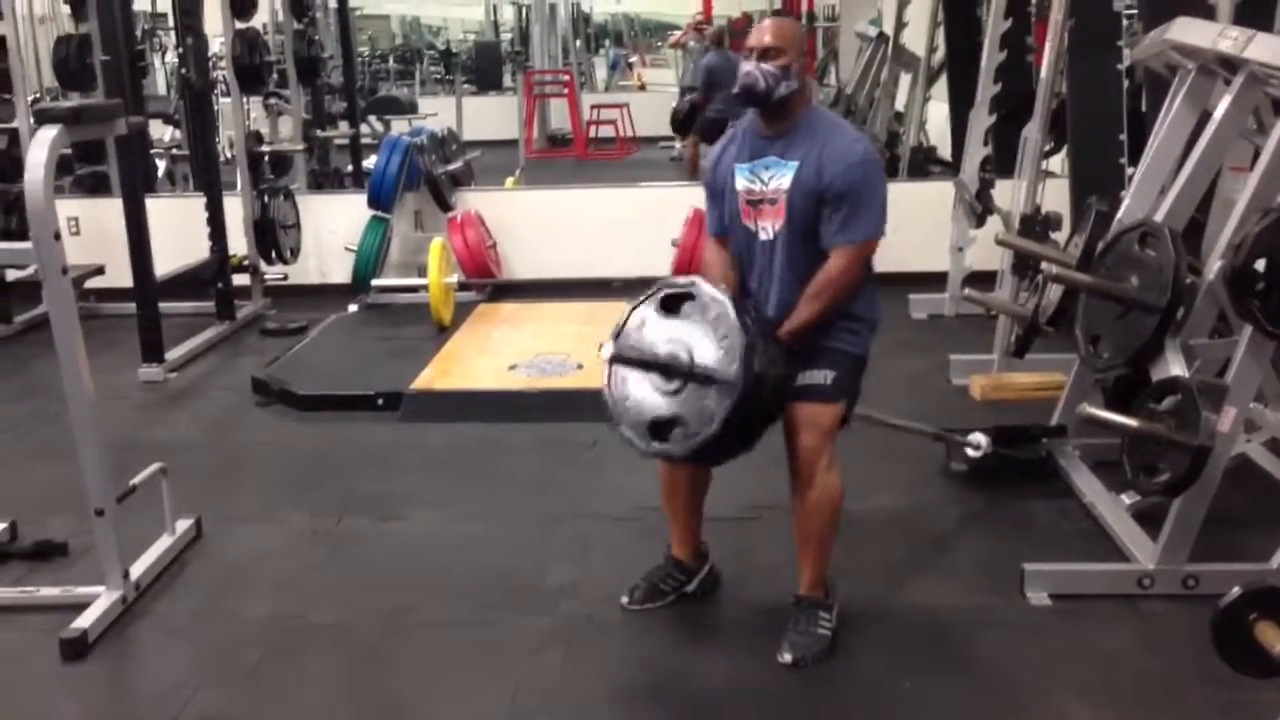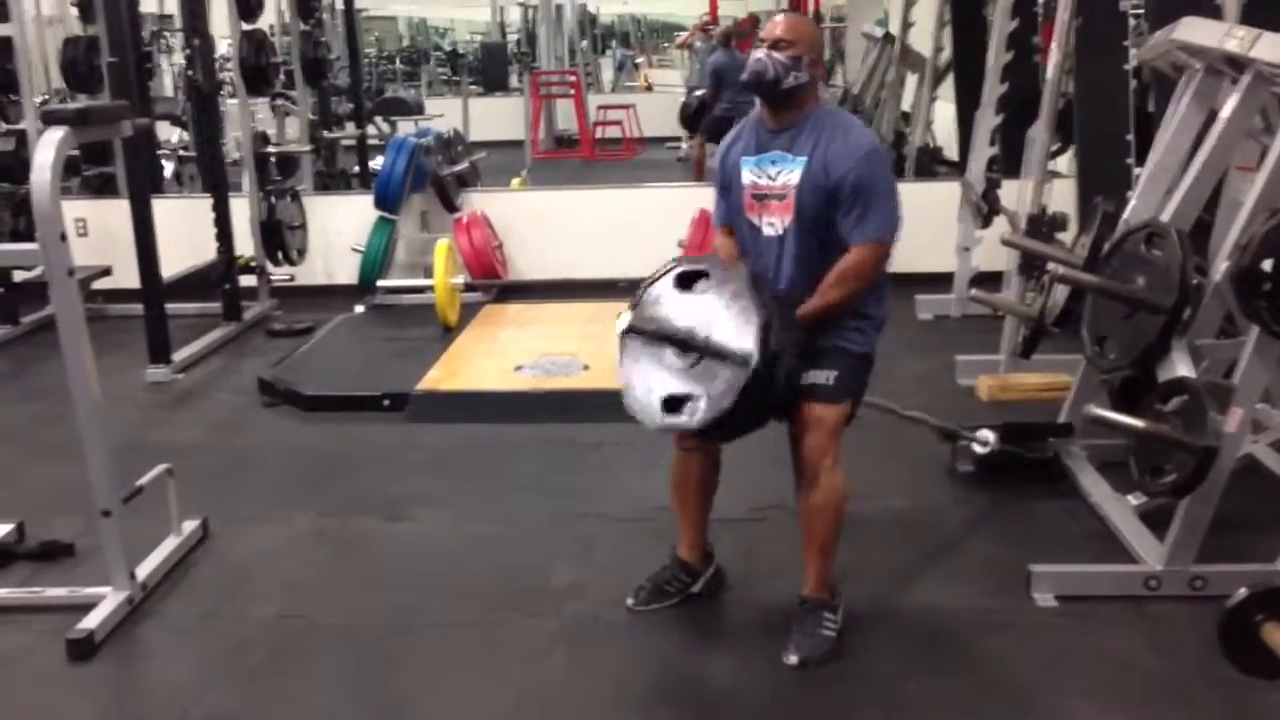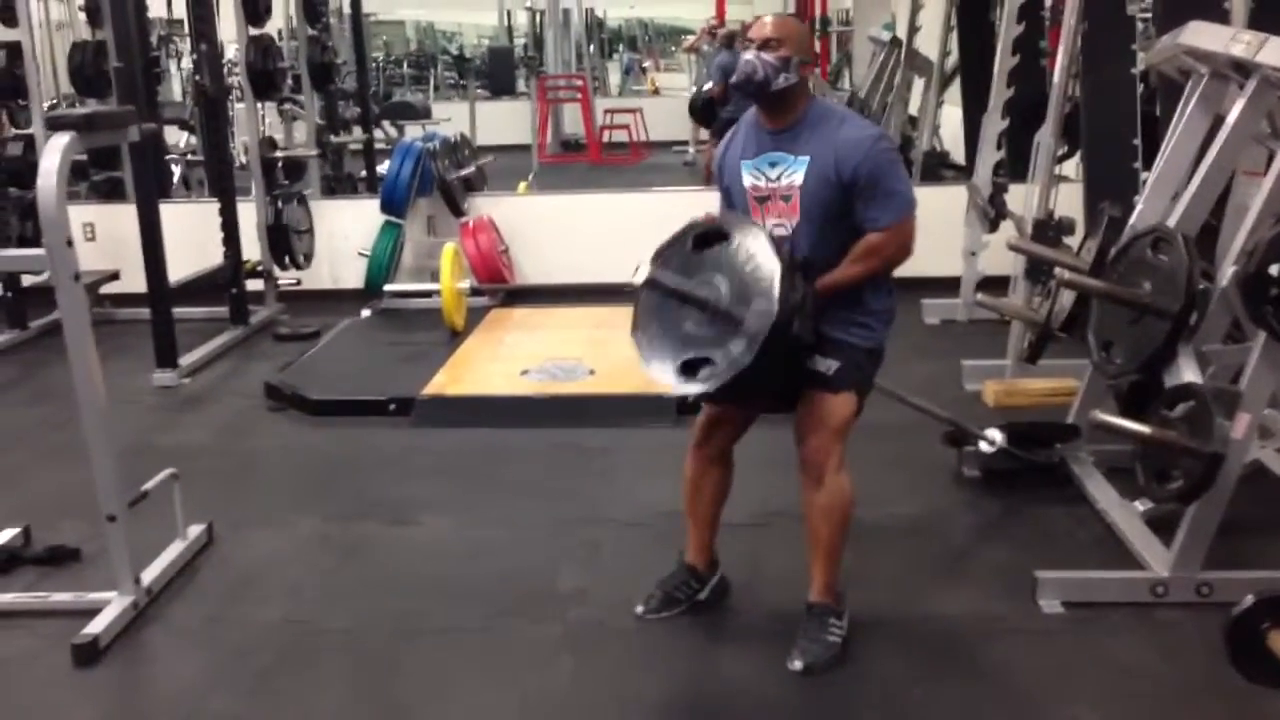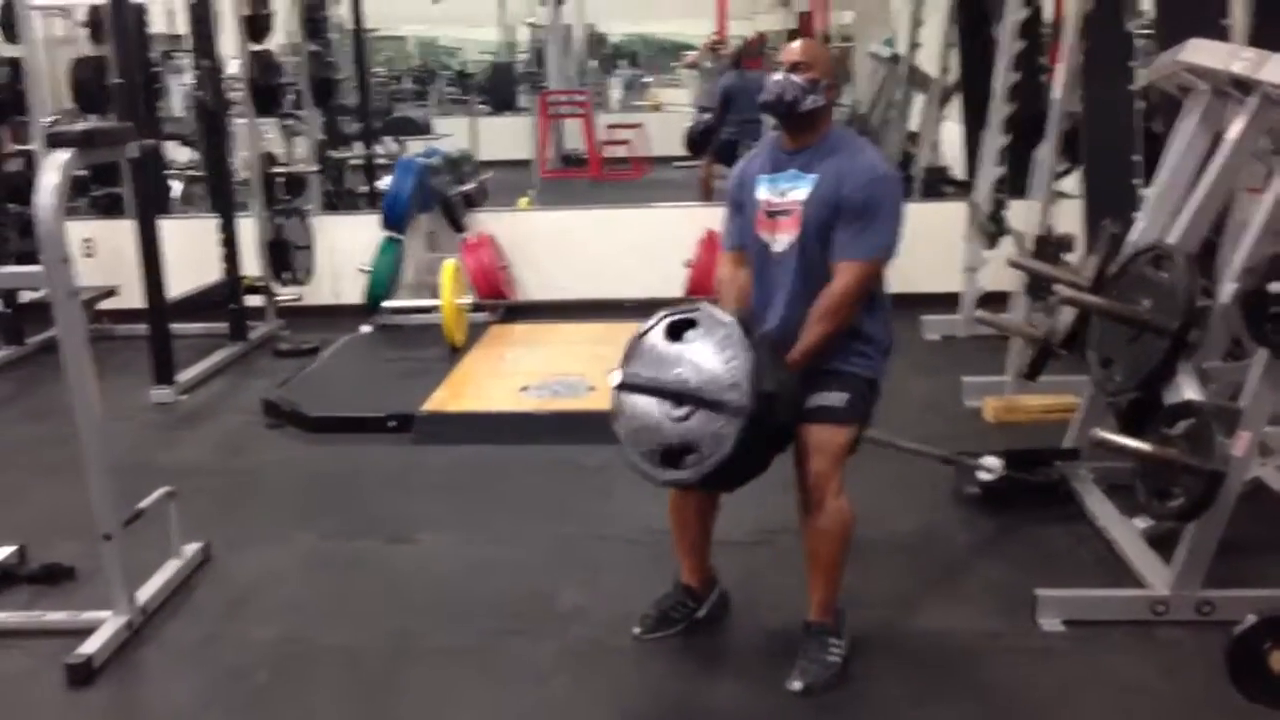
dt=0.4s
person 1, frame 1
left shoulder: (846, 154)
right shoulder: (728, 151)
left elbow: (848, 264)
right elbow: (718, 247)
left wrist: (780, 338)
left hip: (824, 329)
left knee: (809, 448)
left ankle: (815, 599)
right ankle: (687, 563)
person 1, frame 2
left shoulder: (853, 150)
right shoulder: (736, 143)
left elbow: (867, 259)
right elbow: (727, 237)
left wrist: (794, 322)
left hip: (832, 324)
left knee: (814, 448)
right knee: (689, 424)
left ankle: (820, 600)
right ankle: (693, 564)
person 1, frame 3
left shoulder: (855, 143)
right shoulder: (735, 145)
left elbow: (896, 239)
left wrist: (811, 292)
left hip: (841, 318)
left knee: (820, 450)
right knee: (709, 433)
left ankle: (825, 606)
right ankle: (699, 571)
person 1, frame 4
left shoulder: (865, 173)
right shoulder: (751, 167)
left elbow: (850, 285)
right elbow: (735, 264)
left wrist: (790, 364)
left hip: (836, 351)
right hip: (757, 345)
left knee: (819, 474)
left ankle: (825, 625)
right ankle: (697, 590)
